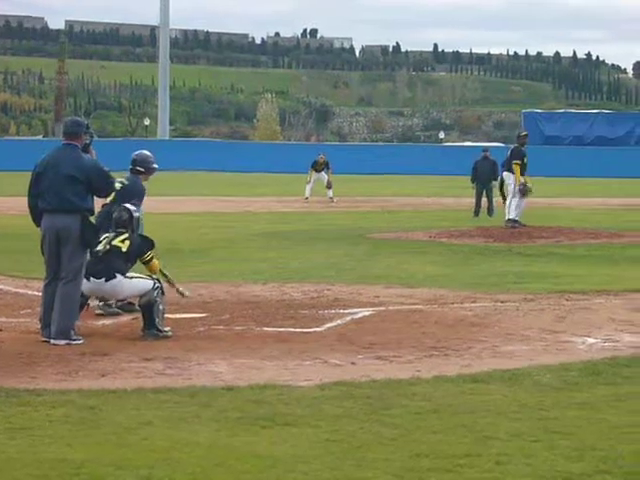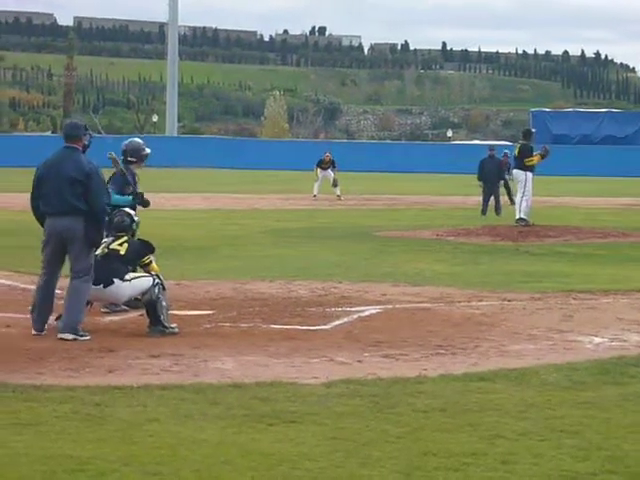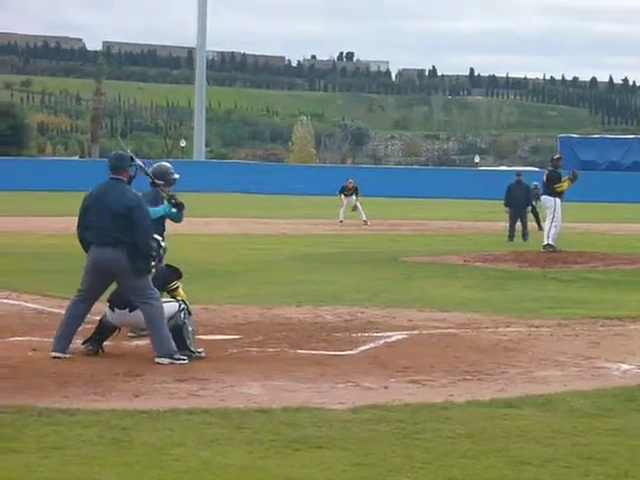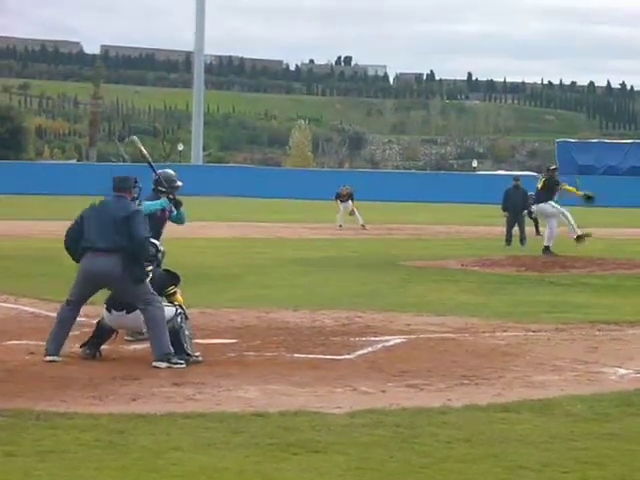
dt=1s
person 1, frame 1
left shoulder: (45, 161)
right shoulder: (86, 163)
left elbow: (33, 196)
right elbow: (107, 188)
left wrist: (40, 222)
left hip: (49, 221)
right hip: (74, 223)
left knee: (51, 276)
right knee: (70, 277)
left ankle: (47, 329)
right ankle: (62, 332)
person 1, frame 2
left shoulder: (46, 165)
right shoulder: (87, 165)
left elbow: (35, 200)
right elbow: (99, 202)
left wrist: (46, 222)
right wrist: (98, 228)
left hip: (53, 224)
right hip: (79, 224)
left knee: (48, 273)
right knee: (82, 276)
left ankle: (38, 324)
right ankle: (69, 326)
person 1, frame 3
left shoulder: (92, 195)
right shoulder: (132, 198)
left elbow: (82, 230)
right elbow: (144, 235)
right wrist: (147, 259)
left hip: (97, 255)
right hip: (124, 256)
left knee: (82, 299)
right knee: (150, 300)
left ankle: (59, 347)
right ankle: (165, 351)
person 1, frame 4
left shoulder: (92, 209)
right shoulder: (133, 211)
left elbow: (70, 238)
right elbow: (141, 242)
right wrist: (142, 264)
left hip: (89, 264)
right hip: (118, 265)
left knee: (71, 305)
right knee: (152, 303)
left ankle: (51, 351)
right ankle: (163, 356)
person 2, frame 1
left shoulder: (123, 181)
right shoulder: (137, 186)
left hip: (104, 224)
right hip: (110, 226)
left ankle: (120, 301)
right ankle: (103, 303)
person 2, frame 2
left shoulder: (133, 174)
right shoulder: (121, 174)
left elbow: (135, 197)
right elbow: (109, 197)
left wrist: (142, 200)
right wrist: (132, 199)
right ankle: (110, 301)
person 2, frame 3
left shoulder: (161, 198)
right shoulder: (150, 195)
left elbow: (177, 218)
left wrist: (178, 208)
right wrist: (168, 206)
right ankle: (137, 325)
person 2, frame 4
left shoulder: (165, 205)
right shoulder: (149, 200)
left elbow: (180, 220)
right elbow: (143, 209)
left wrist: (178, 208)
right wrist: (165, 202)
right ankle: (133, 329)
person 3, frame 1
left shoulder: (104, 237)
right shoulder: (138, 241)
right elbow: (155, 269)
right wrist: (146, 249)
left hip: (89, 284)
right hip: (114, 283)
left knee: (81, 286)
right knee: (154, 286)
right ankle: (153, 329)
person 3, frame 2
left shoulder: (104, 243)
right shoulder: (139, 244)
right elbow: (154, 272)
left hip: (92, 290)
right hip: (117, 289)
right knee: (154, 281)
right ankle: (159, 325)
person 3, frame 3
right shoulder: (164, 270)
right elbow: (181, 297)
left hip: (116, 314)
right hip: (142, 312)
right knee: (180, 307)
left ankle: (92, 345)
right ankle: (186, 350)
person 3, frame 4
right shoulder: (162, 275)
right elbow: (177, 302)
left hip: (113, 316)
right hip: (137, 316)
right knee: (178, 312)
left ankle: (90, 348)
right ankle: (183, 354)
